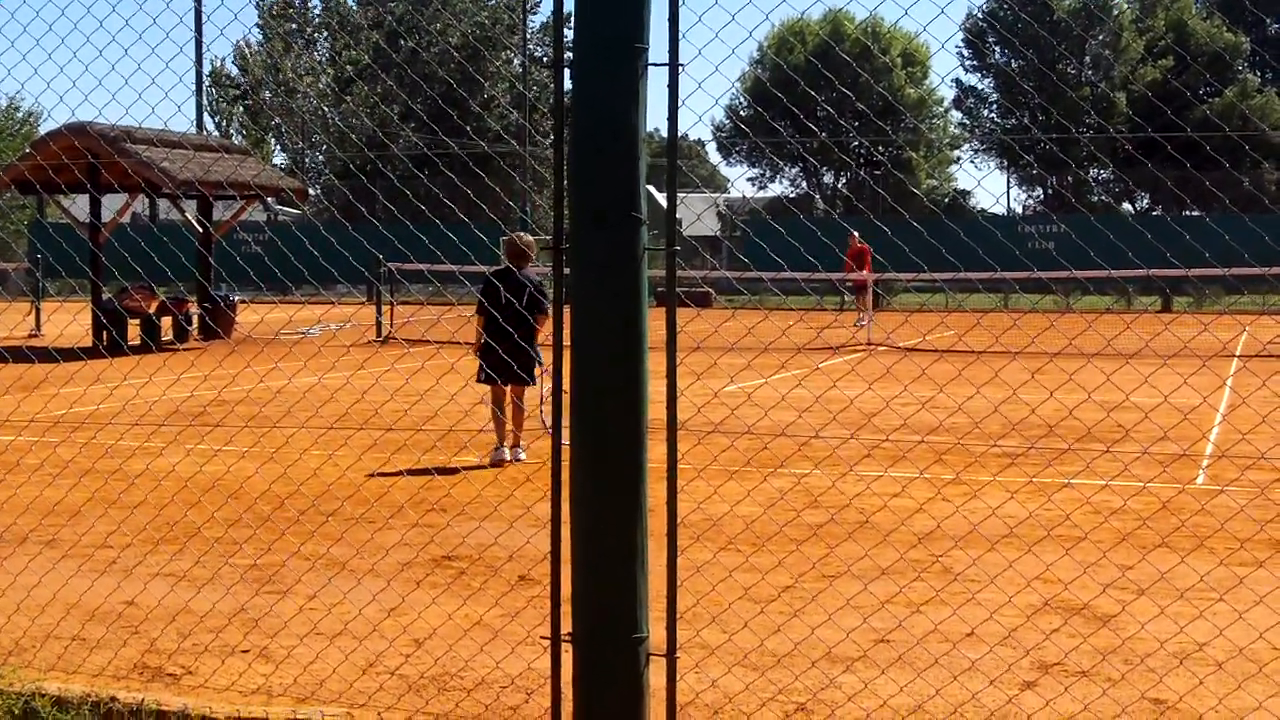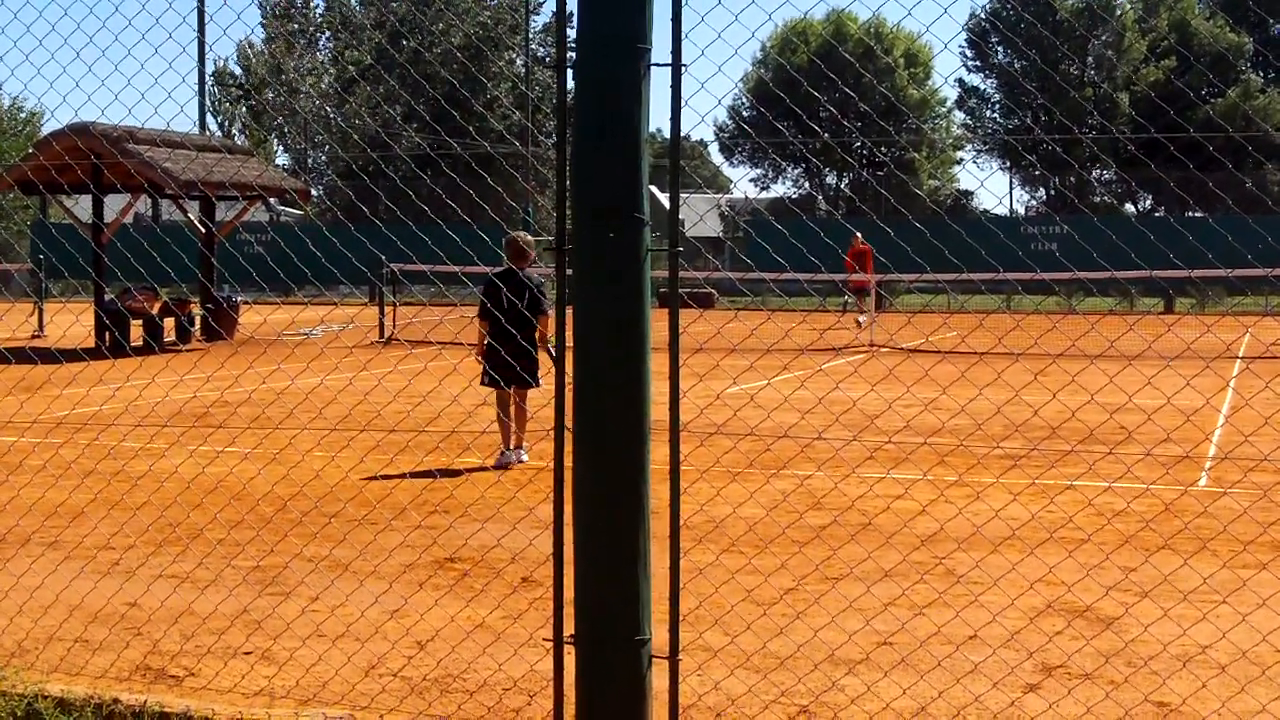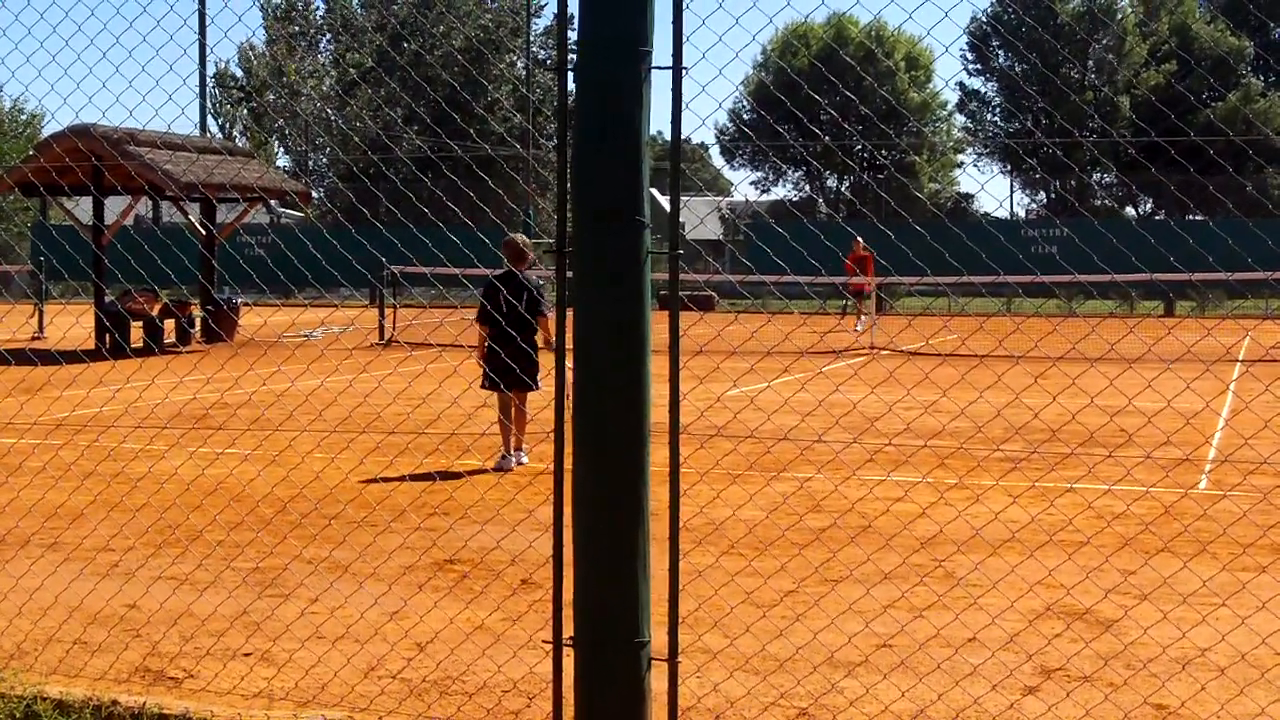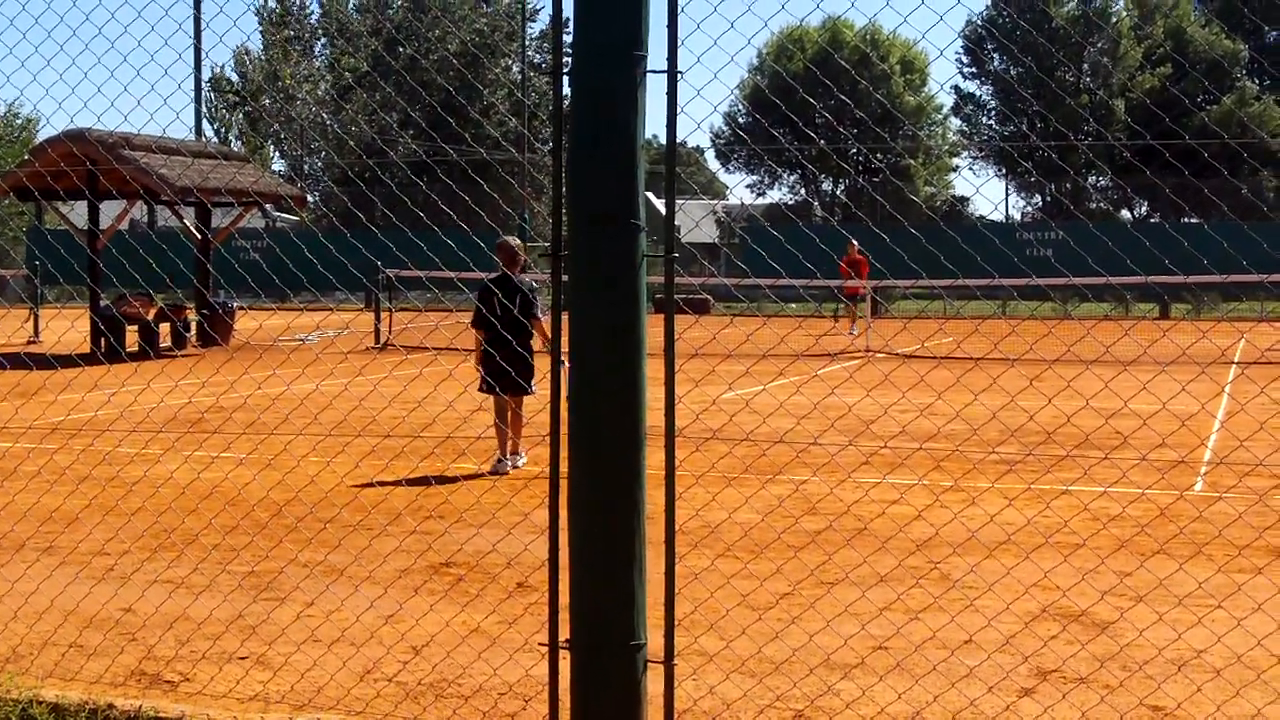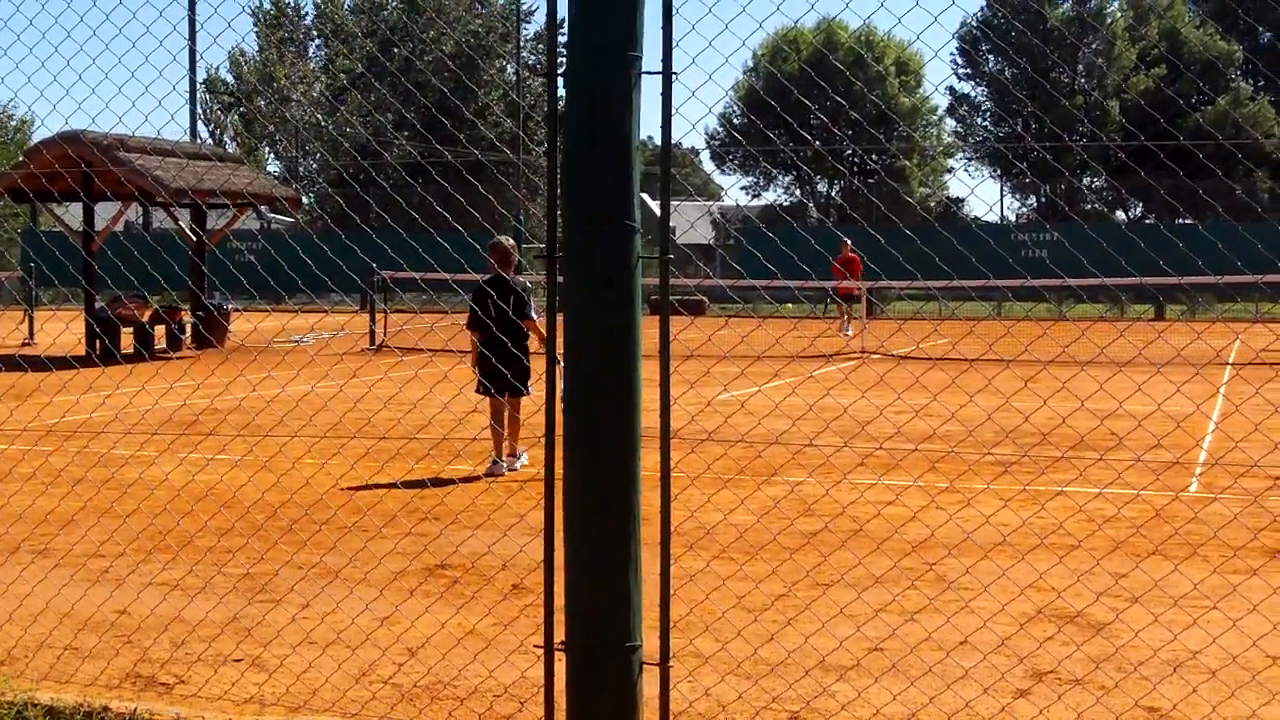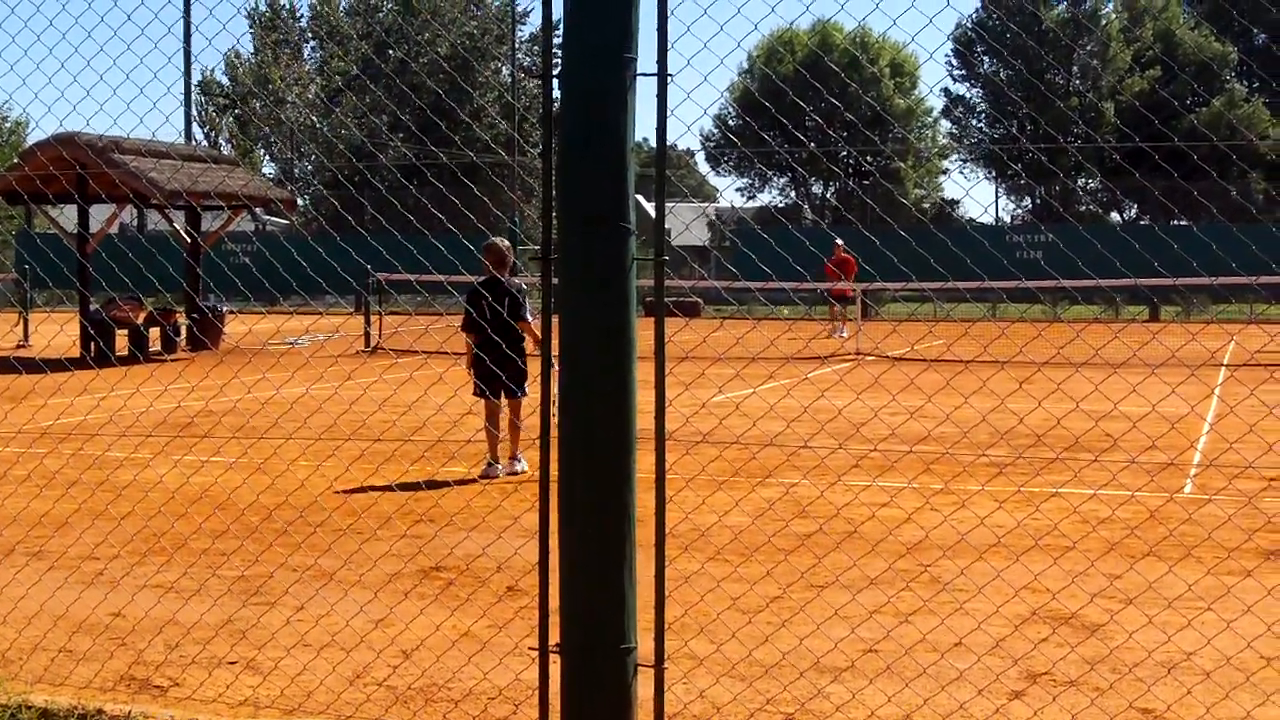
dt=0.1s
person 1, frame 1
left shoulder: (493, 277)
right shoulder: (534, 281)
left elbow: (482, 314)
right elbow: (542, 315)
left wrist: (478, 340)
right wrist: (533, 333)
left hip: (494, 343)
right hip: (522, 345)
left knee: (497, 397)
right knee: (517, 397)
left ankle: (501, 447)
right ankle: (516, 447)
person 1, frame 2
left shoulder: (494, 280)
right shoulder: (534, 281)
left elbow: (484, 318)
right elbow: (542, 315)
left wrist: (480, 344)
right wrist: (543, 335)
left hip: (497, 347)
right hip: (525, 346)
left knee: (503, 399)
right knee: (520, 400)
left ankle: (507, 450)
right ankle: (519, 448)
person 1, frame 3
left shoulder: (493, 283)
right shoulder: (533, 283)
left elbow: (484, 322)
right elbow: (541, 317)
left wrist: (481, 348)
right wrist: (548, 336)
left hip: (498, 350)
right hip: (525, 349)
left knee: (504, 403)
right knee: (520, 402)
left ankle: (508, 454)
right ankle: (518, 450)
person 1, frame 4
left shoulder: (488, 287)
right shoulder: (527, 286)
left elbow: (479, 326)
right elbow: (535, 319)
left wrist: (478, 352)
right wrist: (546, 337)
left hip: (494, 353)
right hip: (520, 353)
left knee: (501, 406)
right knee: (517, 406)
left ankle: (503, 458)
right ankle: (515, 453)
person 1, frame 5
left shoulder: (482, 289)
right shoulder: (521, 286)
left elbow: (475, 327)
right elbow: (528, 320)
left wrist: (474, 354)
right wrist: (541, 337)
left hip: (490, 355)
right hip: (516, 354)
left knee: (496, 408)
right knee: (514, 407)
left ankle: (499, 460)
right ankle: (514, 454)
person 1, frame 6
left shoulder: (476, 290)
right shoulder: (516, 287)
left elbow: (470, 329)
right elbow: (523, 321)
left wrist: (470, 355)
right wrist: (537, 339)
left hip: (486, 357)
right hip: (513, 355)
left knee: (491, 410)
right knee: (514, 408)
left ankle: (494, 463)
right ankle: (515, 458)
